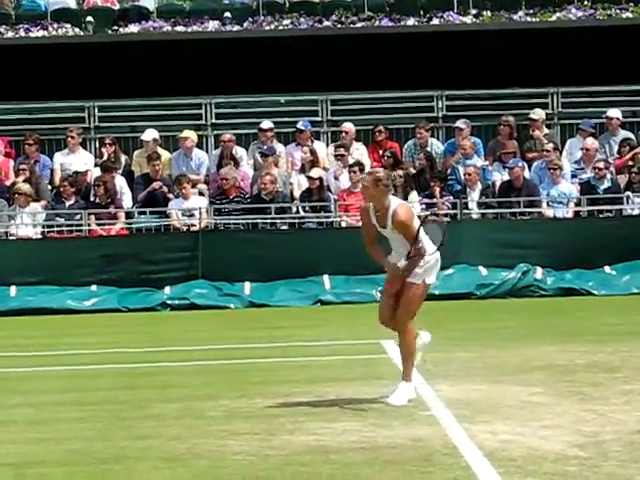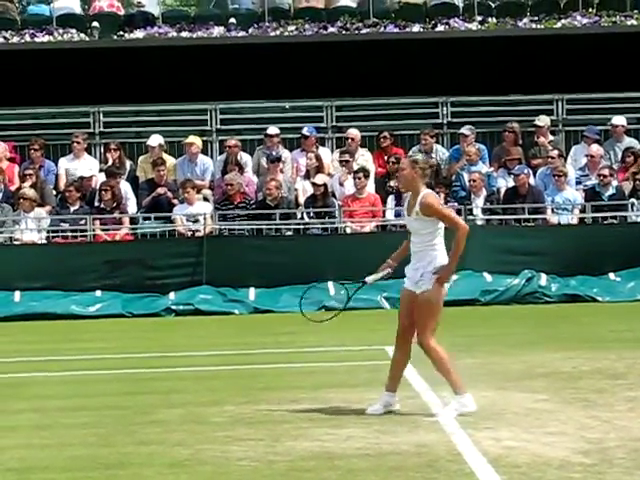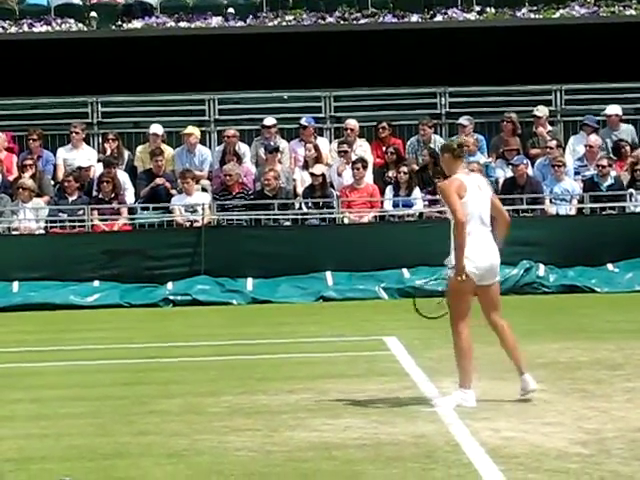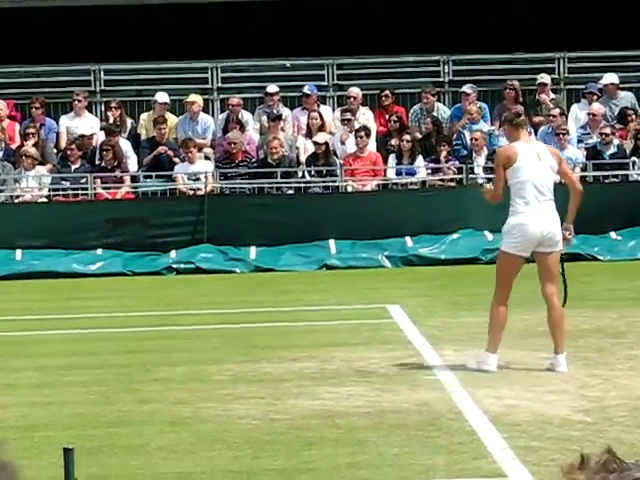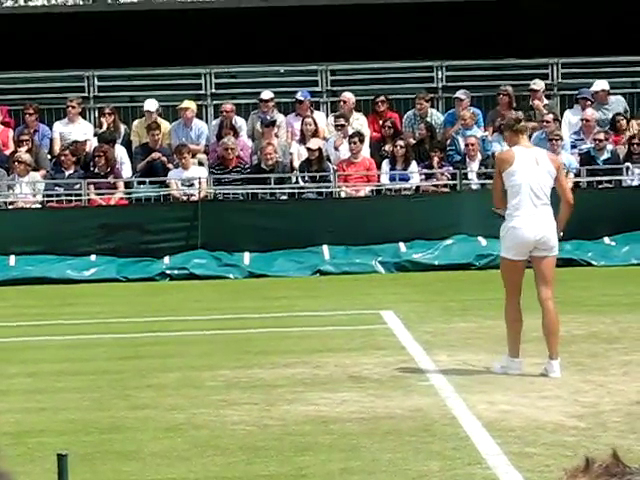
dt=0.5s
person 1, frame 1
left shoulder: (400, 214)
right shoulder: (366, 210)
left elbow: (418, 251)
right elbow: (371, 245)
left wrist: (398, 280)
right wrist: (389, 267)
left hip: (422, 261)
right hip: (399, 262)
left knee: (403, 322)
right knee: (386, 318)
left ankle: (407, 384)
right ankle: (417, 337)
person 1, frame 2
left shoulder: (427, 199)
right shoulder: (410, 199)
left elbow: (462, 227)
left wrist: (451, 266)
right wrist: (392, 260)
left hip: (433, 274)
right hip: (418, 273)
left knee: (426, 340)
right knee: (403, 336)
left ankle: (463, 397)
right ankle: (389, 396)
person 1, frame 3
left shoulder: (449, 185)
right shoulder: (481, 181)
left elbow: (460, 220)
right elbow: (504, 219)
left wrist: (458, 262)
left hip: (469, 259)
right hip: (489, 254)
left knee: (459, 325)
right knee: (496, 319)
left ankle: (465, 391)
right ankle: (525, 377)
person 1, frame 4
left shoulder: (506, 152)
right shoulder: (552, 152)
left elbow: (497, 195)
right elbow: (576, 188)
left wrist: (488, 191)
right wrist: (568, 223)
left hip: (522, 225)
right hip: (551, 224)
left knee: (501, 293)
right knee: (551, 293)
left ankle: (490, 356)
right ankle: (559, 357)
person 1, frame 5
left shoulder: (504, 157)
right shoulder: (552, 159)
left elbow: (498, 201)
right elbow: (568, 200)
right wrist: (558, 227)
left hip: (517, 228)
right hip: (545, 228)
left knee: (512, 298)
right knee: (546, 297)
left ankle: (513, 359)
right ankle: (554, 362)
